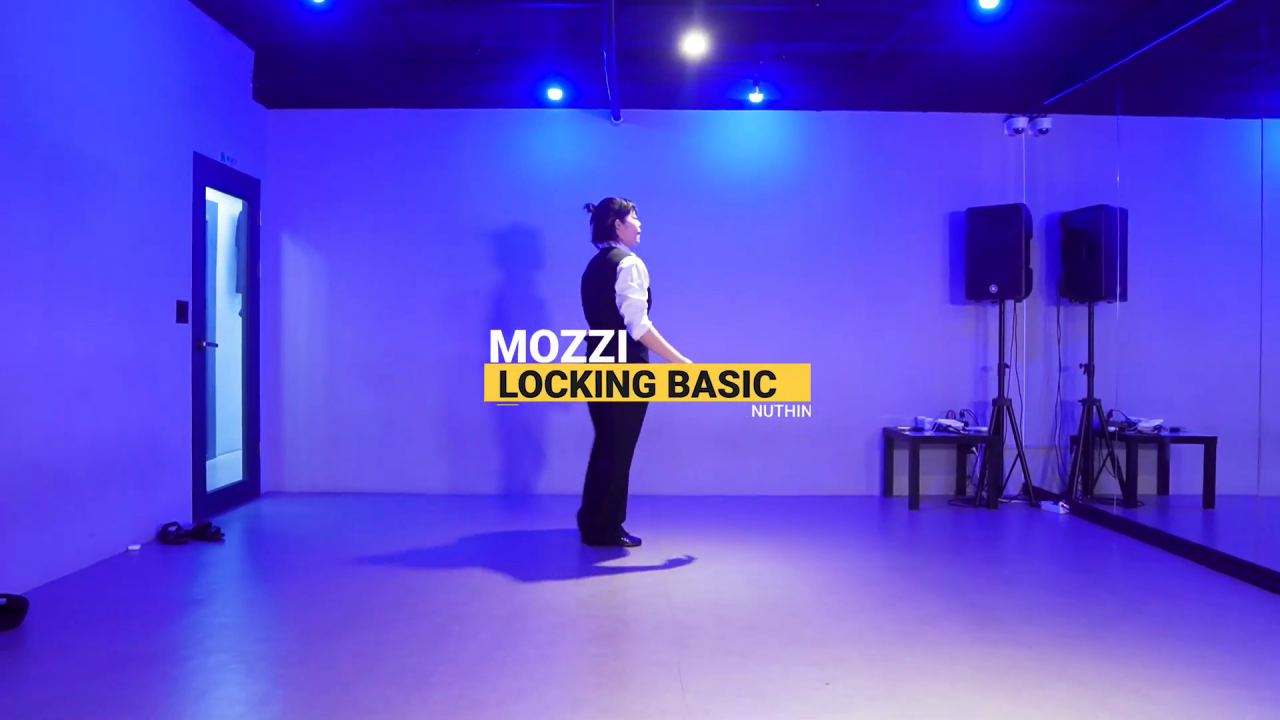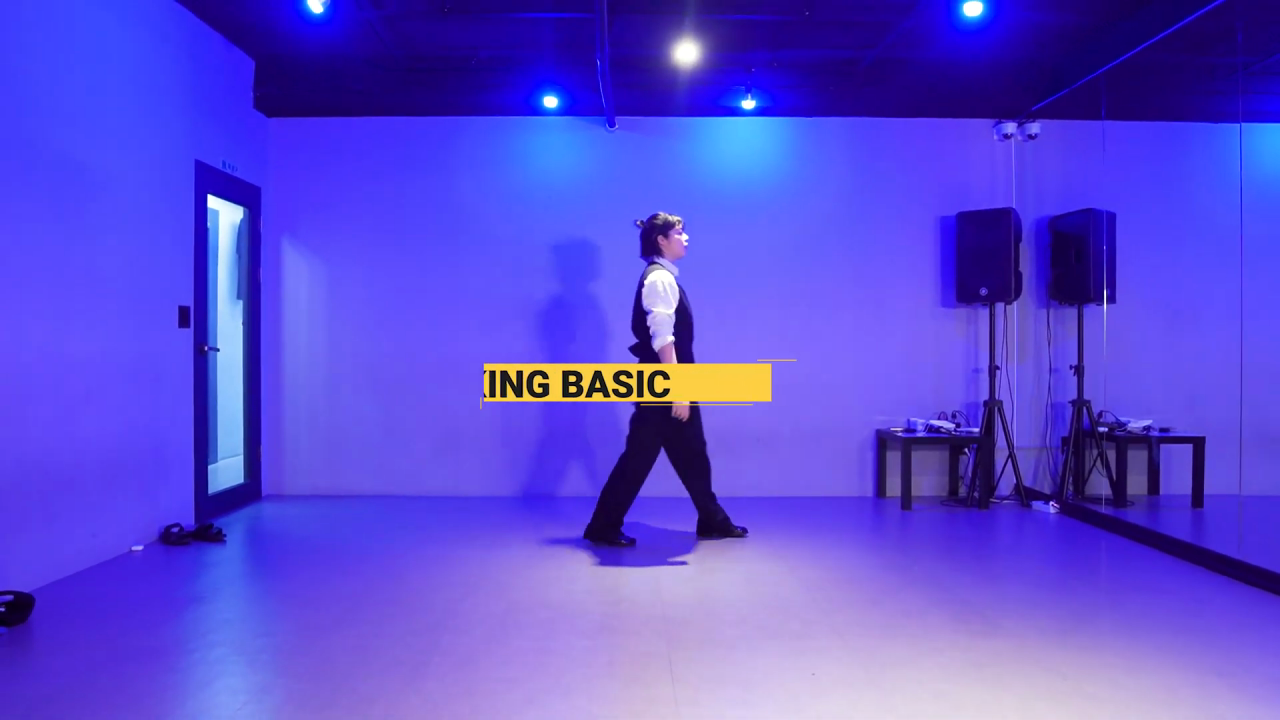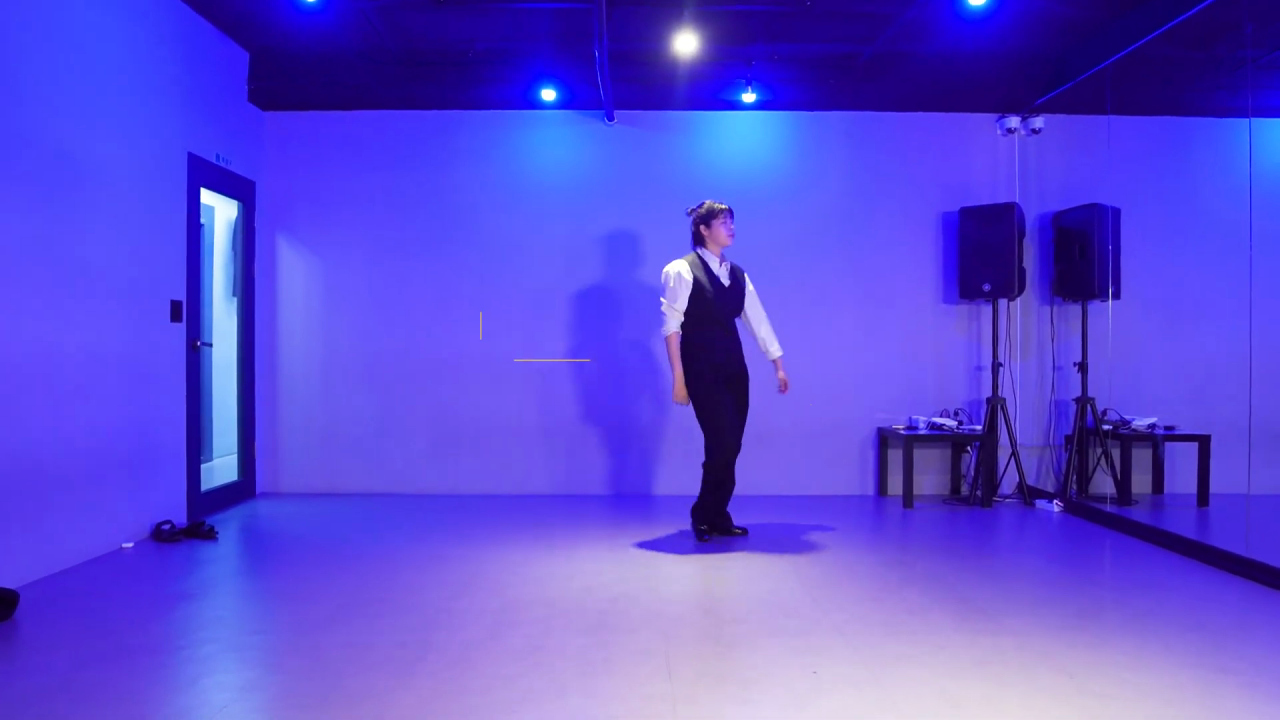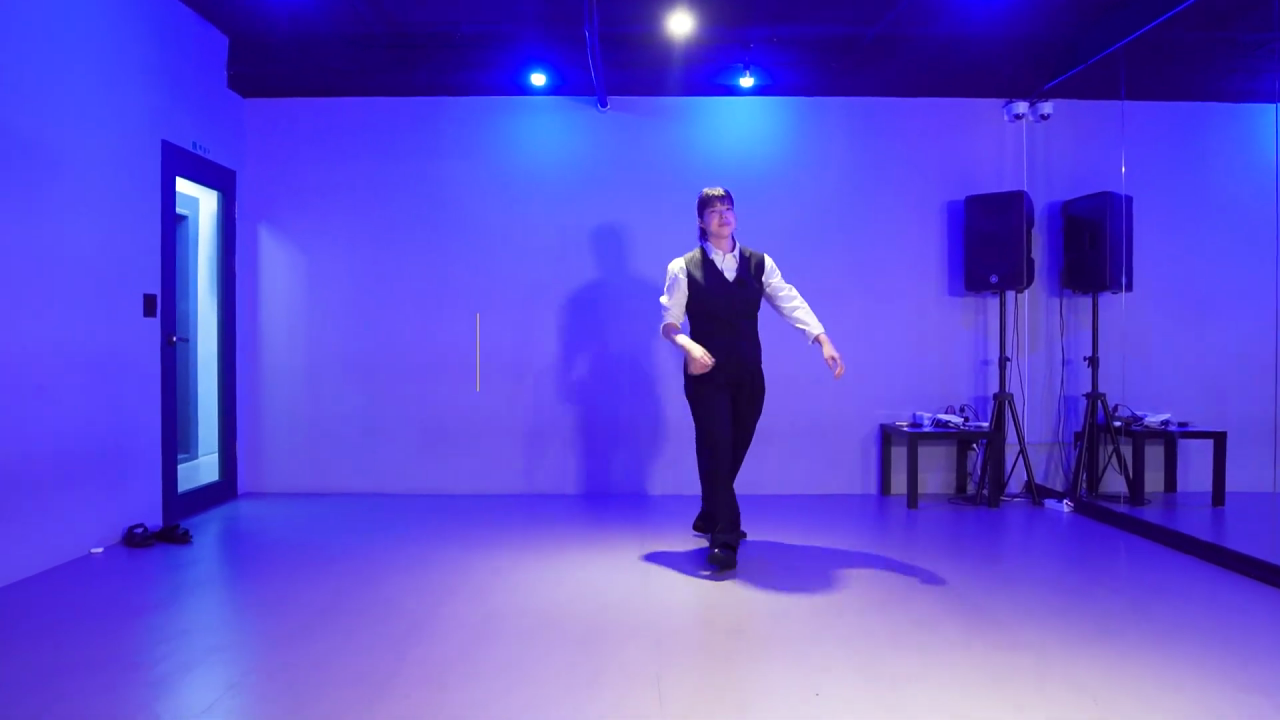
dt=0.4s
person 1, frame 1
left shoulder: (594, 267)
right shoulder: (629, 264)
right elbow: (638, 325)
right wrist: (682, 361)
right hip: (625, 367)
left knee: (607, 444)
right knee: (618, 448)
left ankle: (594, 520)
right ankle: (605, 529)
person 1, frame 2
left shoulder: (663, 278)
right shoulder: (661, 279)
right elbow: (662, 337)
left knee: (691, 449)
right knee: (642, 452)
left ankle: (712, 521)
right ankle: (604, 525)
person 1, frame 3
left shoulder: (737, 273)
right shoulder: (681, 270)
left elbow: (756, 318)
right elbow: (672, 326)
left wrist: (777, 363)
right wrist: (678, 376)
left hip: (733, 368)
right hip: (703, 369)
left knee: (730, 446)
right knee: (721, 442)
left ankle: (717, 517)
right ankle: (705, 513)
person 1, frame 4
left shoulder: (759, 263)
right shoulder: (684, 268)
left elbow: (792, 303)
right elbow: (670, 322)
left wrist: (824, 341)
right wrist: (689, 346)
left hip: (748, 371)
right hip: (706, 374)
left knee: (734, 451)
right knee: (716, 451)
left ankle: (711, 519)
right ankle: (724, 541)
